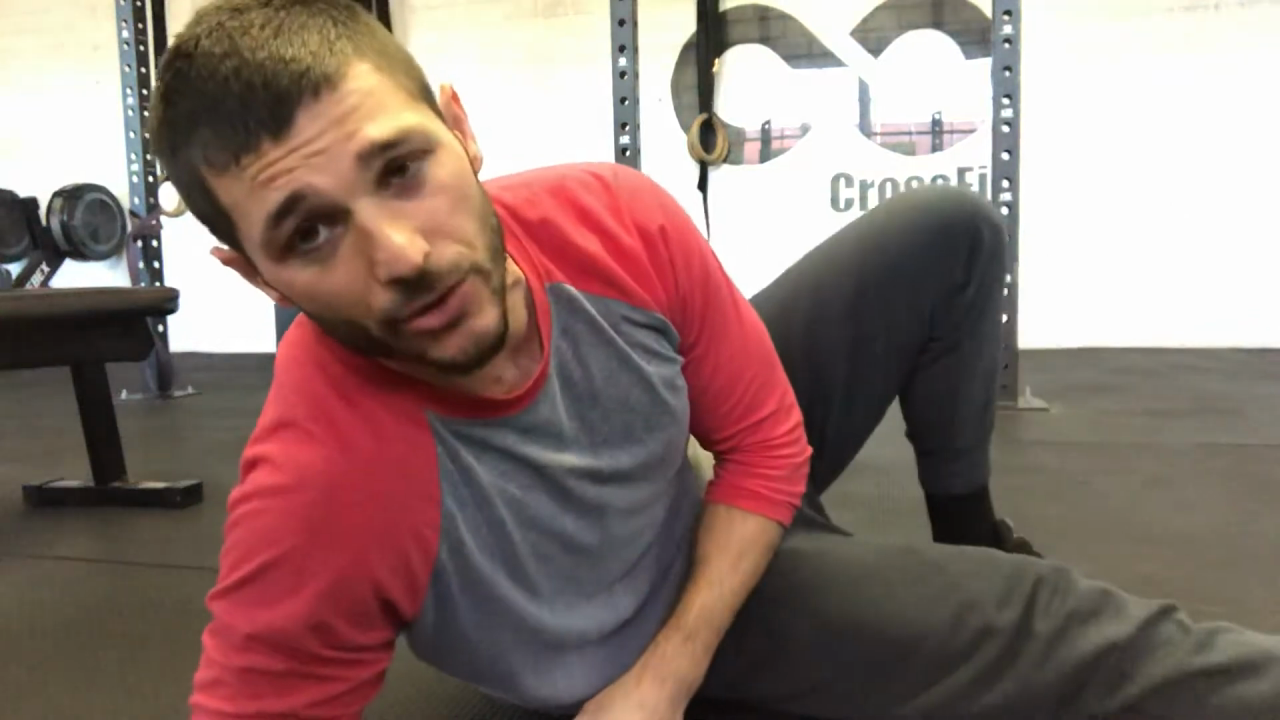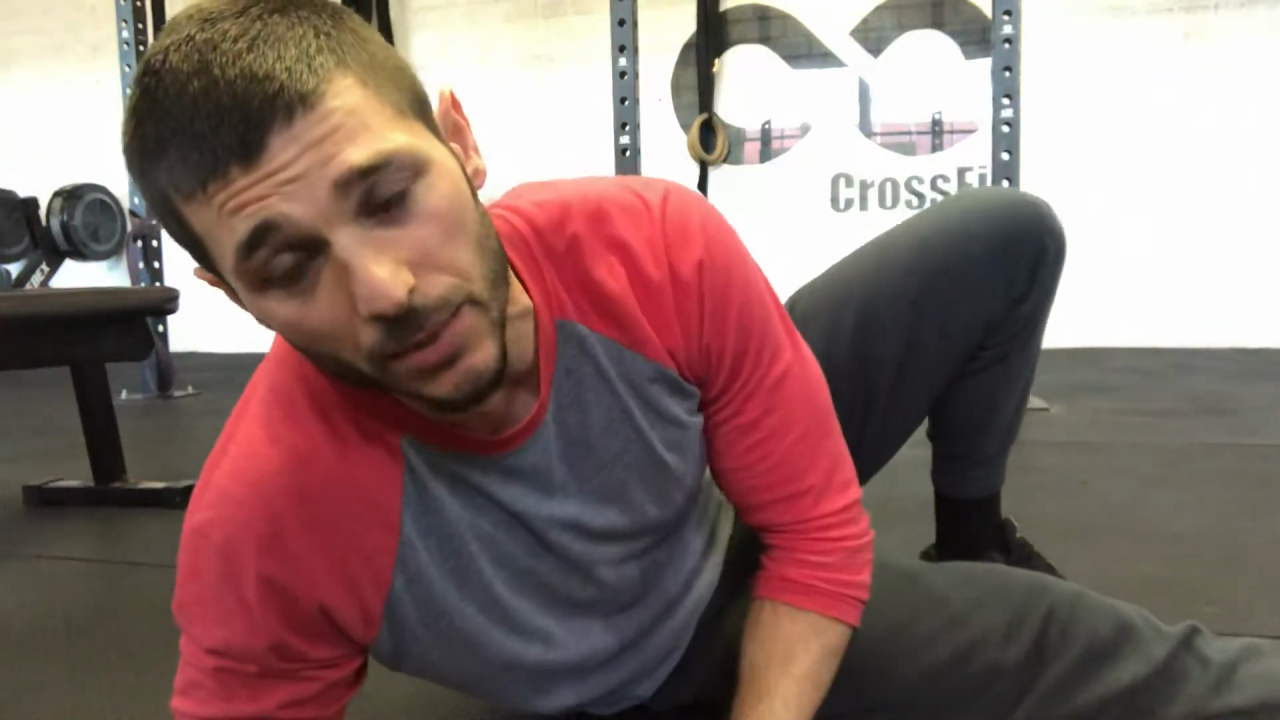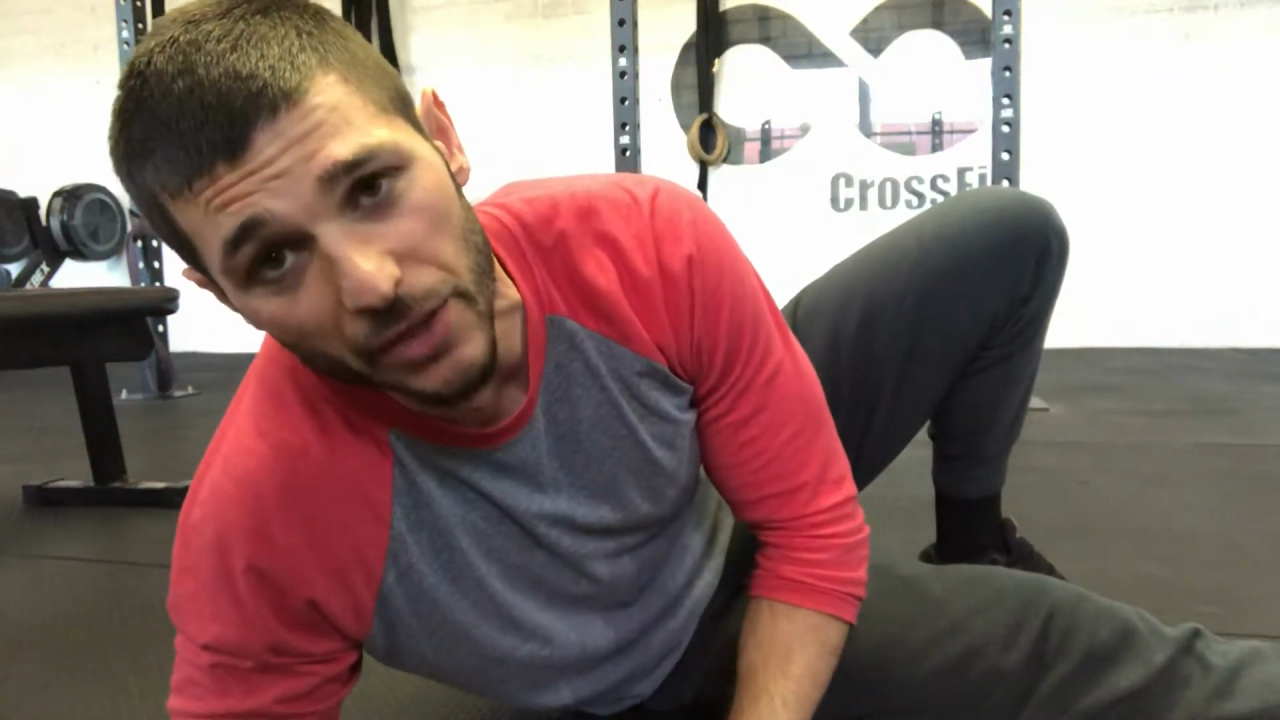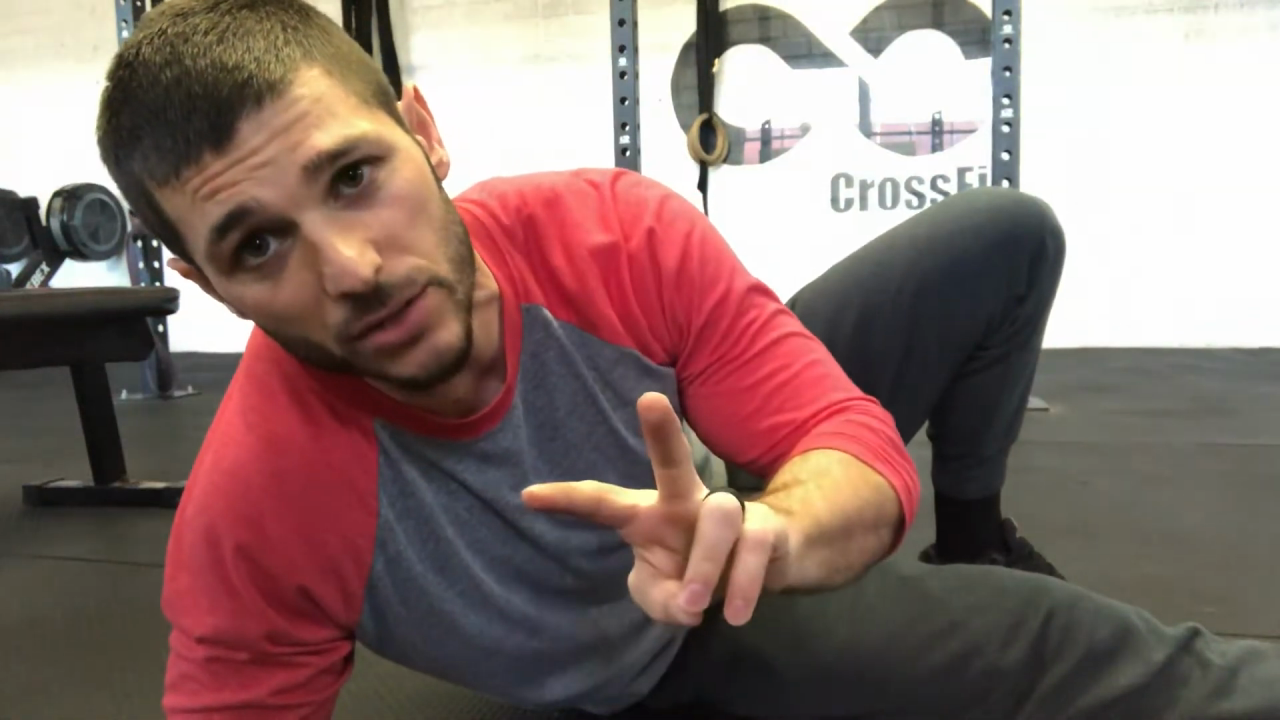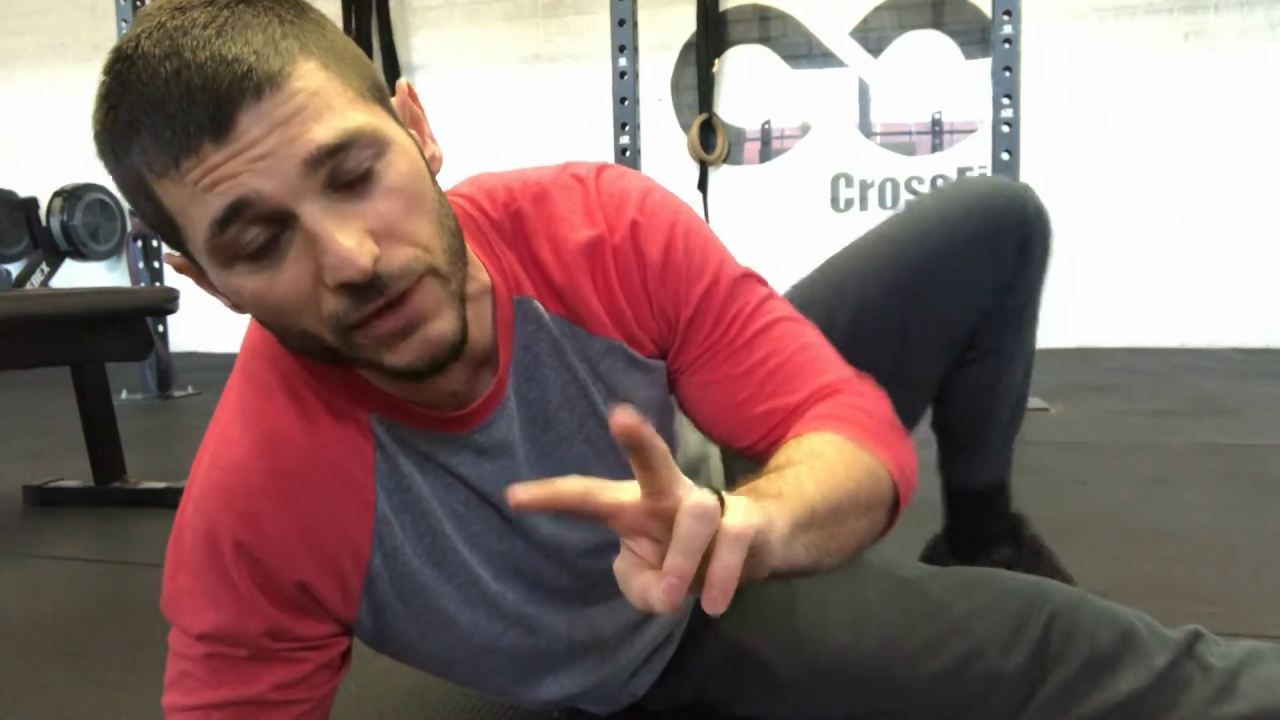
dt=1s
person 1, frame 1
left shoulder: (614, 219)
right shoulder: (308, 501)
left elbow: (764, 444)
left hip: (726, 517)
right hip: (644, 616)
left knee: (949, 232)
left ankle: (967, 530)
person 1, frame 2
left shoulder: (657, 245)
right shoulder: (263, 522)
left elbow: (816, 532)
left hip: (757, 516)
left knee: (1008, 239)
left ankle: (971, 543)
person 1, frame 3
left shoulder: (648, 243)
right shoulder: (256, 527)
left elbow: (811, 528)
left hip: (755, 522)
left knee: (1010, 238)
left ankle: (972, 544)
person 1, frame 4
left shoulder: (617, 231)
right shoulder: (249, 515)
left elbow: (855, 447)
left wrist: (769, 529)
left hip: (720, 488)
left knee: (1003, 238)
left ankle: (972, 539)
person 1, frame 5
left shoulder: (600, 224)
right shoulder: (252, 510)
left elbow: (853, 427)
left wrist: (759, 515)
left hip: (726, 497)
left knee: (988, 224)
left ankle: (980, 532)
